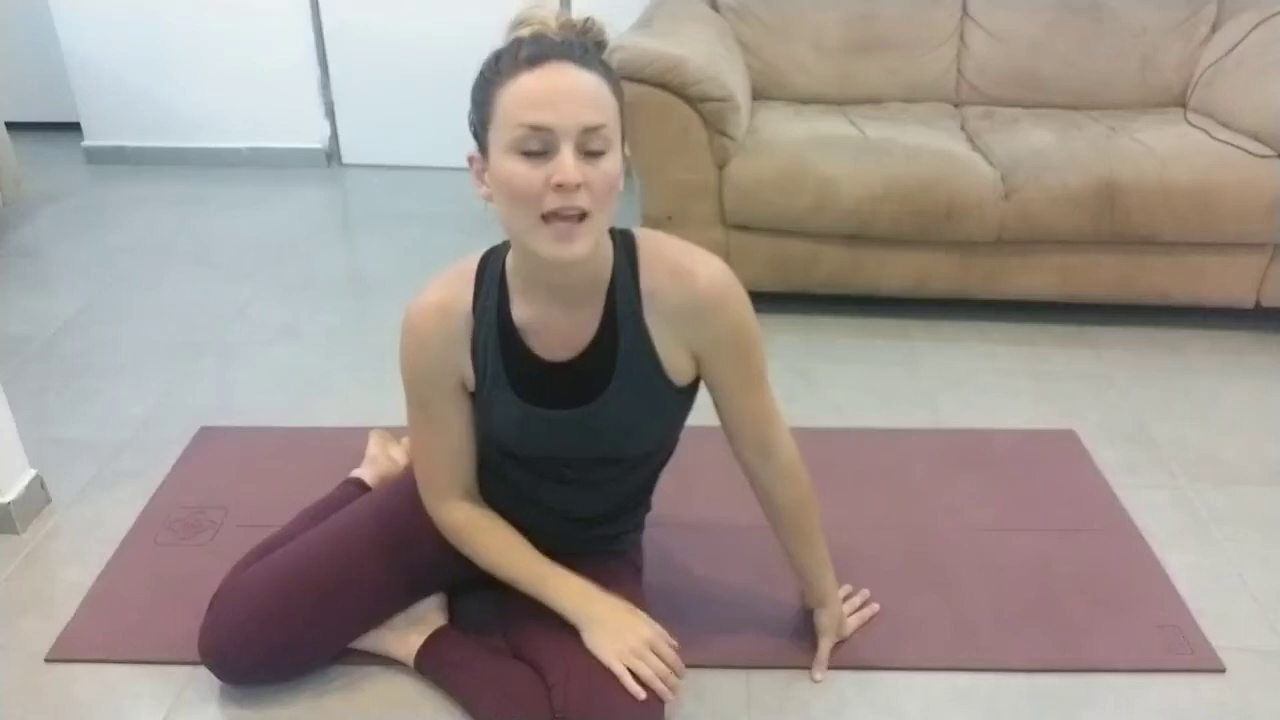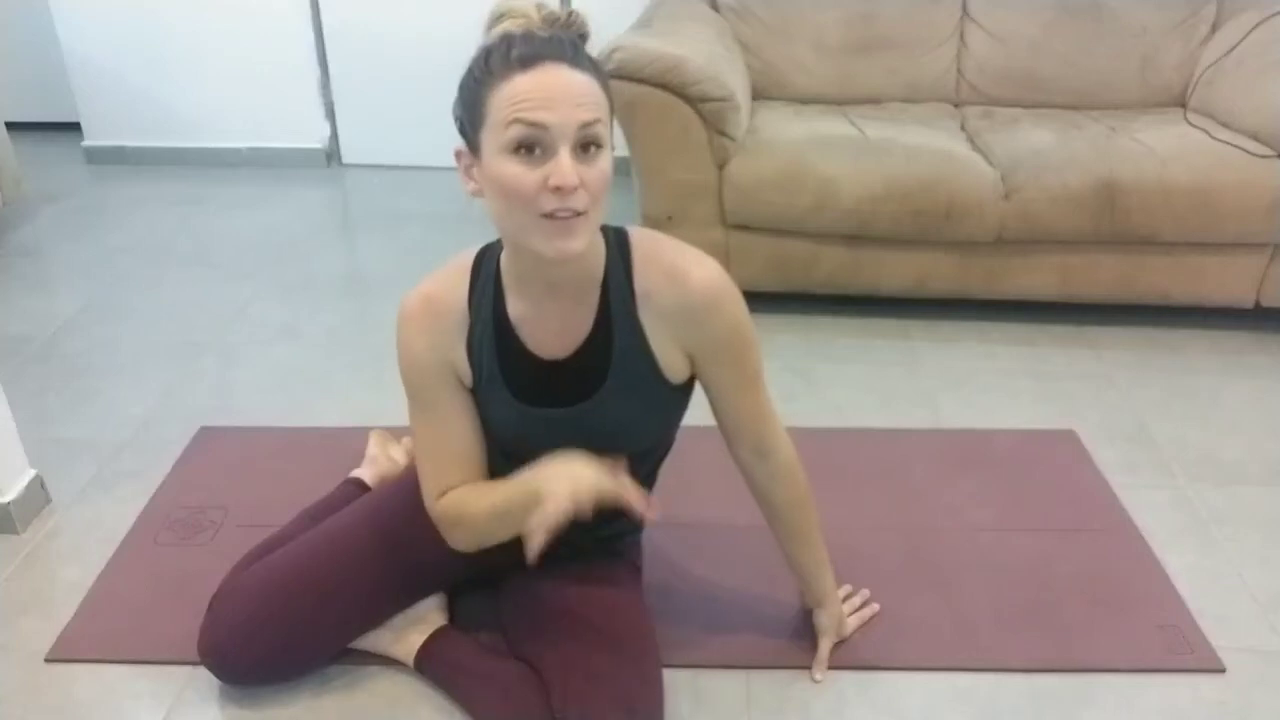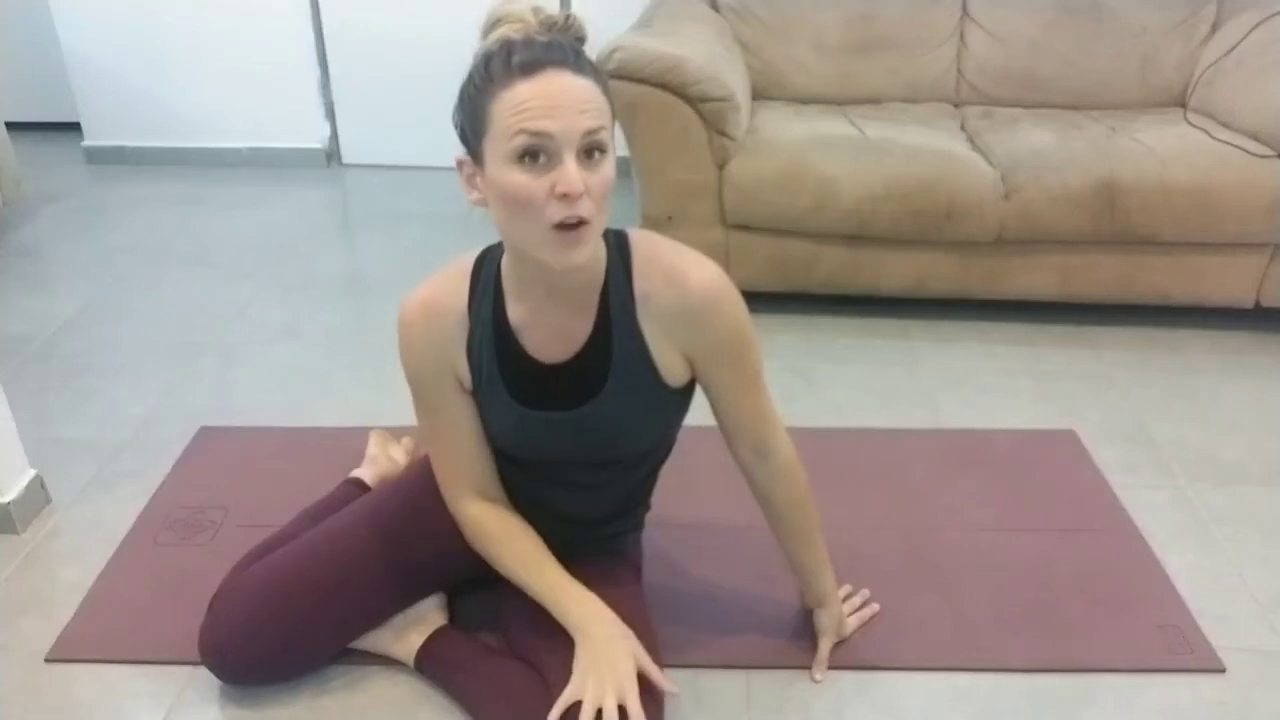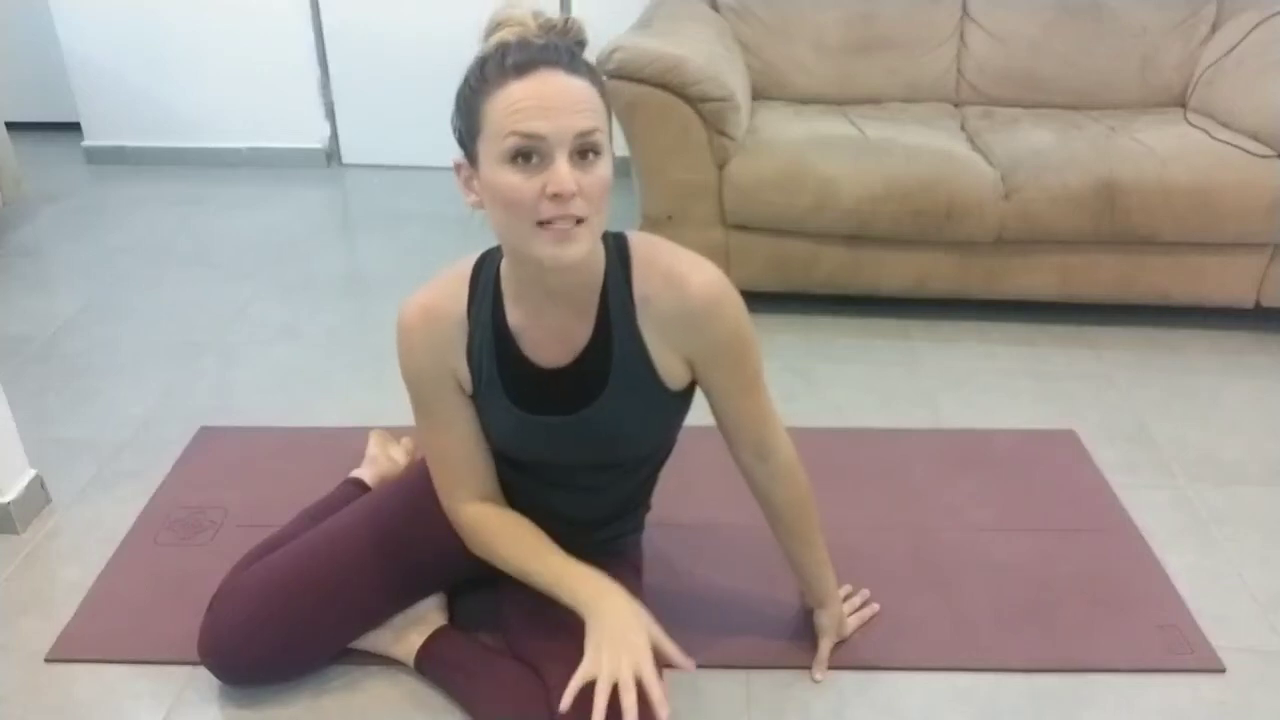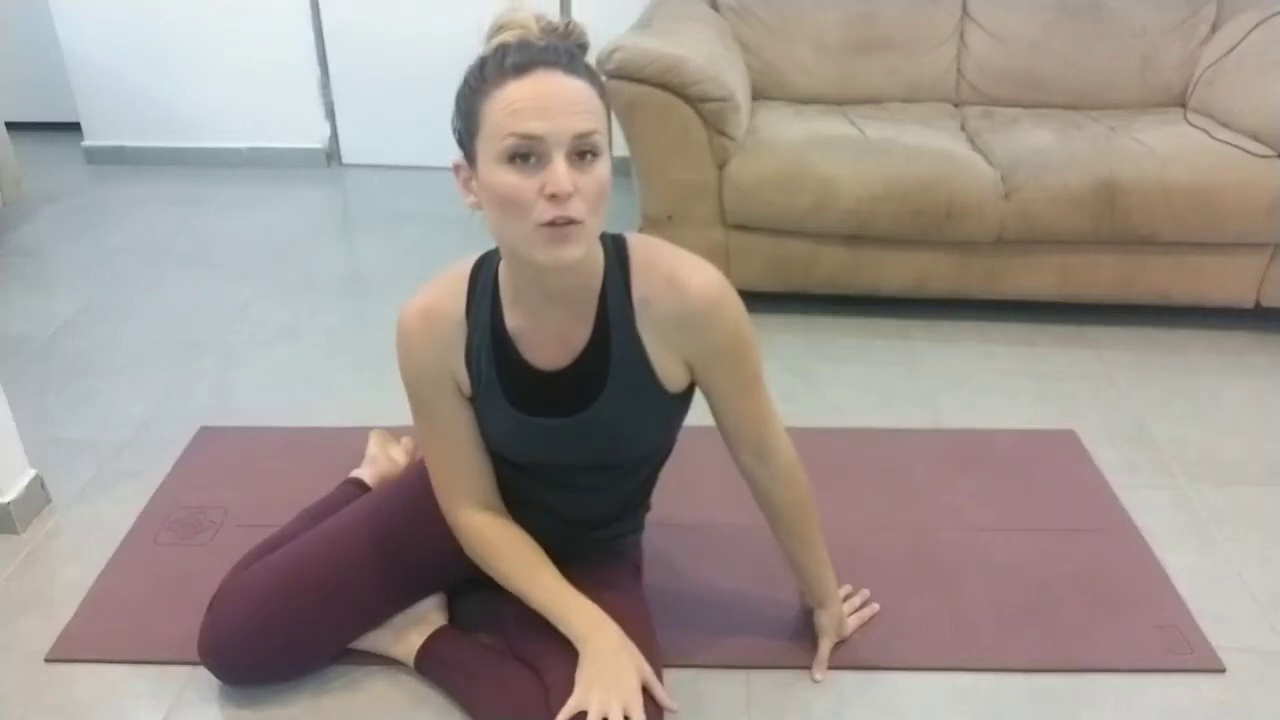
dt=0.4s
person 1, frame 1
left shoulder: (694, 291)
right shoulder: (443, 317)
left elbow: (768, 454)
right elbow: (452, 501)
left wrist: (821, 594)
right wrist: (587, 609)
left hip: (593, 550)
right hip: (482, 517)
right knee: (232, 639)
left ankle: (421, 637)
right ankle: (382, 475)
person 1, frame 2
left shoulder: (686, 290)
right shoulder: (437, 314)
left elbow: (763, 452)
right elbow: (459, 518)
left wrist: (821, 595)
right wrist: (545, 478)
left hip: (590, 557)
right hip: (484, 513)
right knee: (232, 638)
left ankle: (421, 639)
right ankle: (385, 476)
person 1, frame 3
left shoulder: (687, 293)
right shoulder: (437, 318)
left elbow: (764, 453)
right elbow: (477, 501)
left wrist: (820, 595)
right wrist: (588, 623)
left hip: (592, 551)
right hip: (479, 514)
right knee: (232, 638)
left ankle: (423, 638)
right ankle: (382, 478)
person 1, frame 4
left shoulder: (688, 296)
right shoulder: (436, 321)
left elbow: (765, 455)
right elbow: (475, 506)
left wrist: (821, 594)
right wrist: (598, 599)
left hip: (595, 547)
right hip: (483, 513)
right knee: (232, 637)
left ankle: (419, 638)
right ankle: (383, 476)
person 1, frame 5
left shoulder: (686, 298)
right shoulder: (435, 324)
left elbow: (765, 456)
right elbow: (475, 511)
left wrist: (821, 595)
right wrist: (593, 634)
left hip: (592, 554)
right hip: (480, 518)
right knee: (232, 638)
left ankle: (422, 637)
right ankle: (383, 476)
